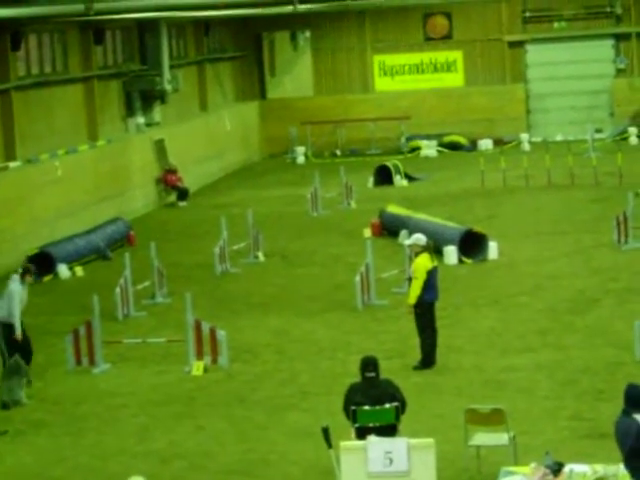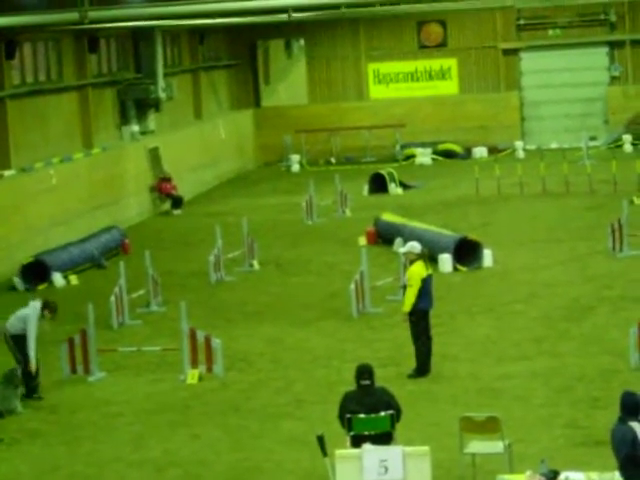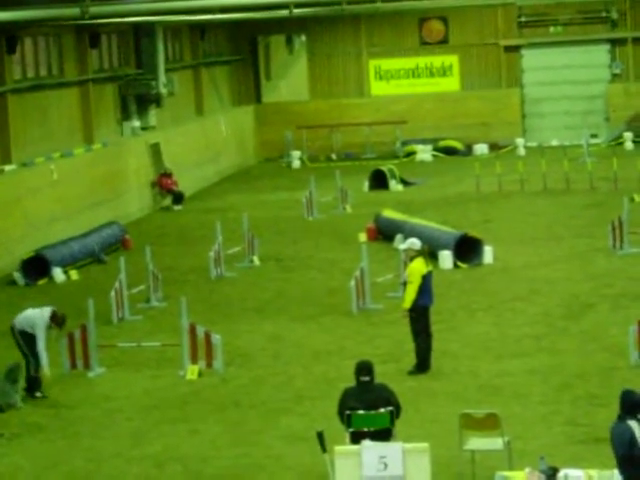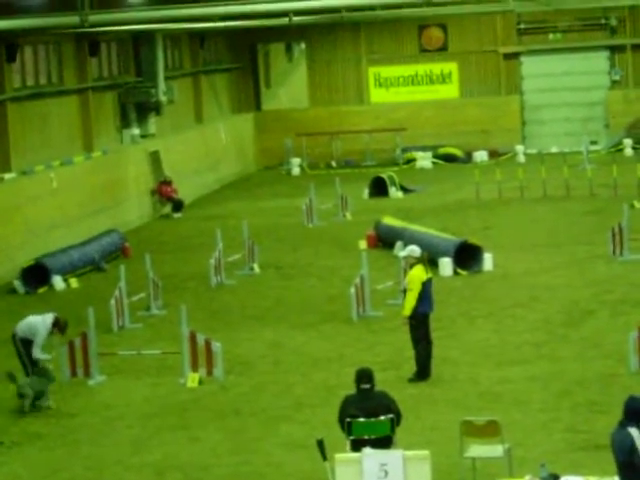
dt=0.5s
person 1, frame 1
left shoulder: (420, 262)
right shoulder: (430, 258)
left elbow: (417, 284)
left wrist: (411, 302)
left hip: (422, 300)
right hip: (430, 298)
left knee: (424, 331)
right knee: (430, 329)
left ankle: (426, 361)
right ankle: (430, 359)
person 1, frame 2
left shoulder: (414, 270)
right shoulder: (424, 265)
left elbow: (412, 292)
left wrist: (406, 310)
left hip: (417, 308)
right hip: (425, 306)
left knee: (419, 339)
right knee: (425, 337)
left ankle: (421, 370)
right ankle: (425, 367)
person 1, frame 3
left shoulder: (414, 267)
right shoulder: (425, 262)
left elbow: (412, 288)
left wrist: (406, 306)
left hip: (417, 304)
right hip: (425, 302)
left knee: (419, 336)
right knee: (425, 333)
left ankle: (421, 366)
right ankle: (425, 363)
person 1, frame 4
left shoulder: (414, 274)
right shoulder: (424, 269)
left elbow: (412, 296)
left wrist: (406, 314)
left hip: (417, 312)
right hip: (425, 309)
left knee: (419, 343)
right knee: (425, 341)
left ankle: (421, 373)
right ankle: (426, 370)
